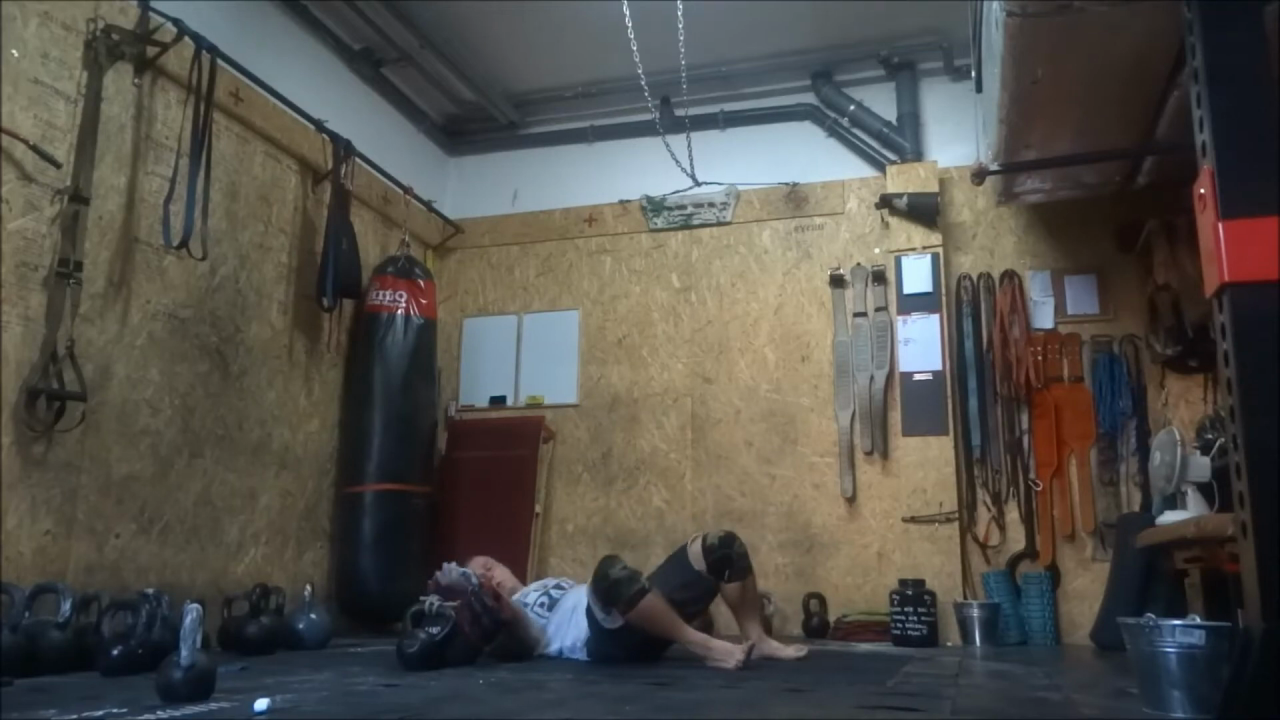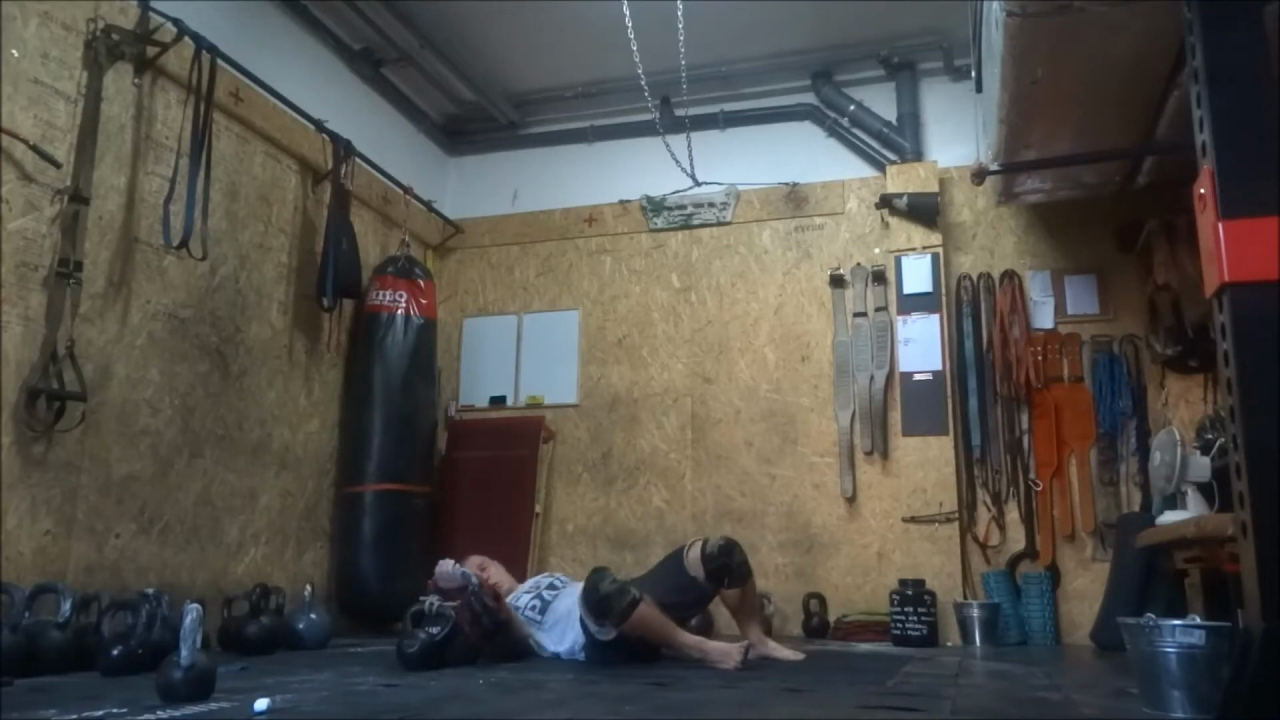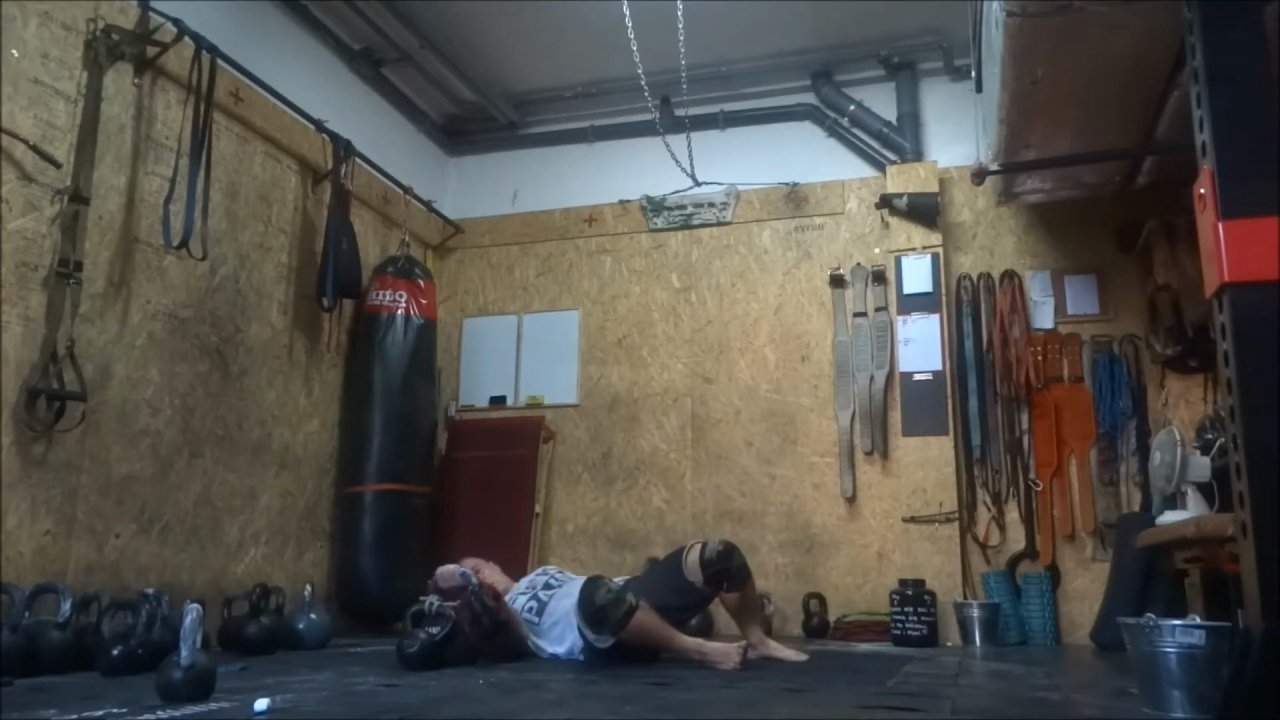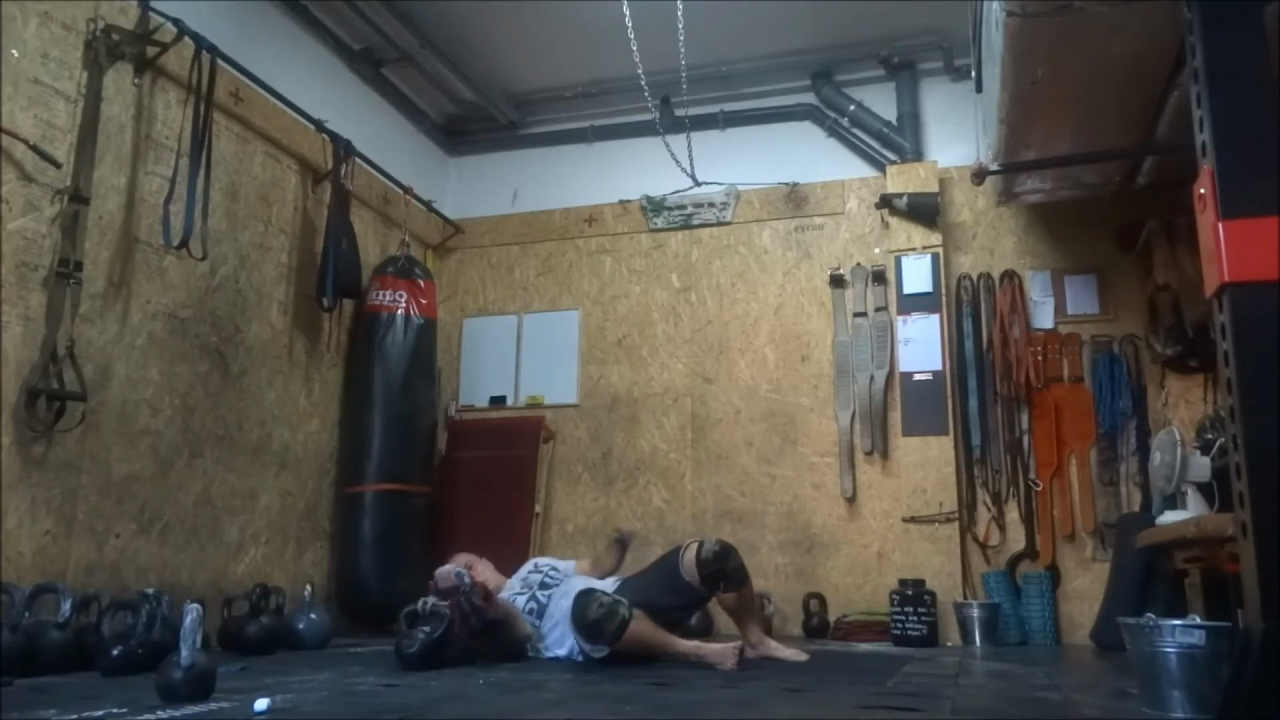
dt=0.2s
person 1, frame 1
left shoulder: (550, 586)
right shoulder: (510, 615)
right elbow: (522, 638)
left hip: (642, 620)
right hip: (610, 641)
left knee: (721, 545)
right knee: (610, 571)
left ankle: (757, 640)
right ankle: (707, 648)
person 1, frame 2
left shoulder: (547, 578)
right shoulder: (503, 611)
right elbow: (520, 632)
right wrist: (464, 590)
left hip: (634, 598)
right hip: (605, 642)
left knee: (719, 552)
right knee: (601, 584)
left ankle: (756, 640)
right ankle: (701, 649)
person 1, frame 3
left shoulder: (542, 573)
right shoulder: (499, 611)
right elbow: (517, 633)
left wrist: (650, 575)
right wrist: (465, 592)
left hip: (629, 594)
right hip: (606, 642)
left knee: (718, 555)
right knee: (599, 594)
left ankle: (756, 641)
right ankle: (700, 650)
person 1, frame 4
left shoulder: (533, 567)
right shoulder: (496, 610)
left elbow: (598, 569)
right elbow: (523, 633)
left wrist: (618, 546)
left hip: (627, 594)
right hip: (606, 629)
left knee: (714, 555)
right knee: (589, 607)
left ankle: (755, 641)
right ankle: (697, 651)
